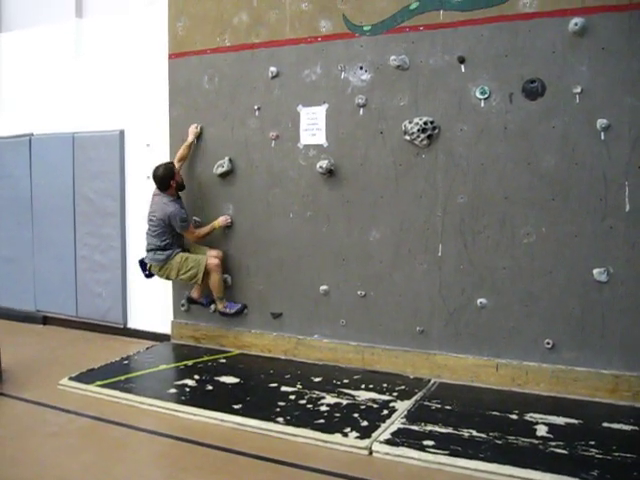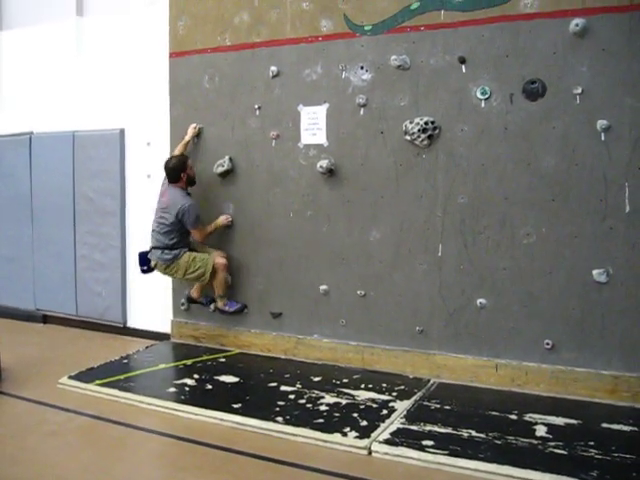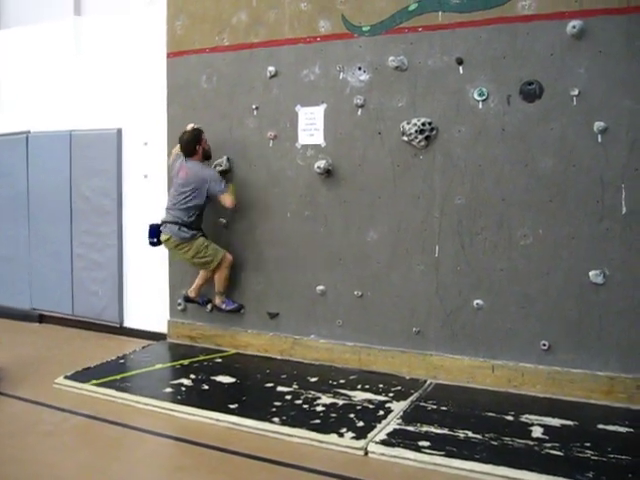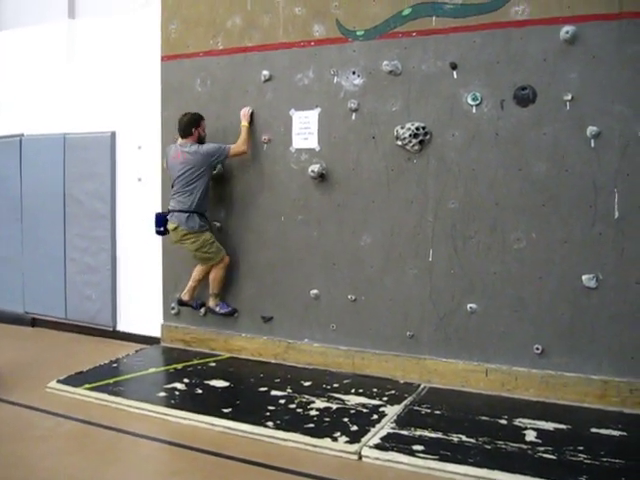
dt=0.3s
person 1, frame 1
left shoulder: (161, 191)
right shoulder: (172, 209)
left elbow: (179, 160)
right elbow: (194, 236)
left wrist: (190, 139)
right wrist: (216, 224)
left hip: (171, 250)
right hip: (163, 261)
left knee: (216, 255)
right knee: (214, 264)
left ankle: (196, 294)
right ankle: (222, 305)
person 1, frame 2
left shoulder: (168, 185)
right shoulder: (186, 204)
left elbow: (176, 158)
right elbow: (200, 235)
left wrist: (188, 138)
right wrist: (218, 223)
left hip: (171, 250)
right hip: (169, 259)
left knee: (218, 256)
right knee: (220, 263)
left ankle: (196, 293)
right ankle: (222, 303)
person 1, frame 3
left shoulder: (179, 162)
right shoulder: (207, 174)
left elbow: (175, 151)
right elbow: (229, 203)
left wrist: (187, 136)
right wrist: (227, 189)
left hip: (170, 231)
right hip: (182, 235)
left knee: (212, 260)
right knee: (225, 260)
left ankle: (193, 293)
right ankle: (219, 300)
person 1, frame 4
left shoulder: (172, 151)
right shoulder: (204, 153)
right elbow: (242, 148)
right wrist: (245, 122)
left hip: (176, 220)
right hip: (189, 223)
left knee: (211, 259)
right knee: (221, 260)
left ankle: (186, 296)
right ankle: (214, 302)
